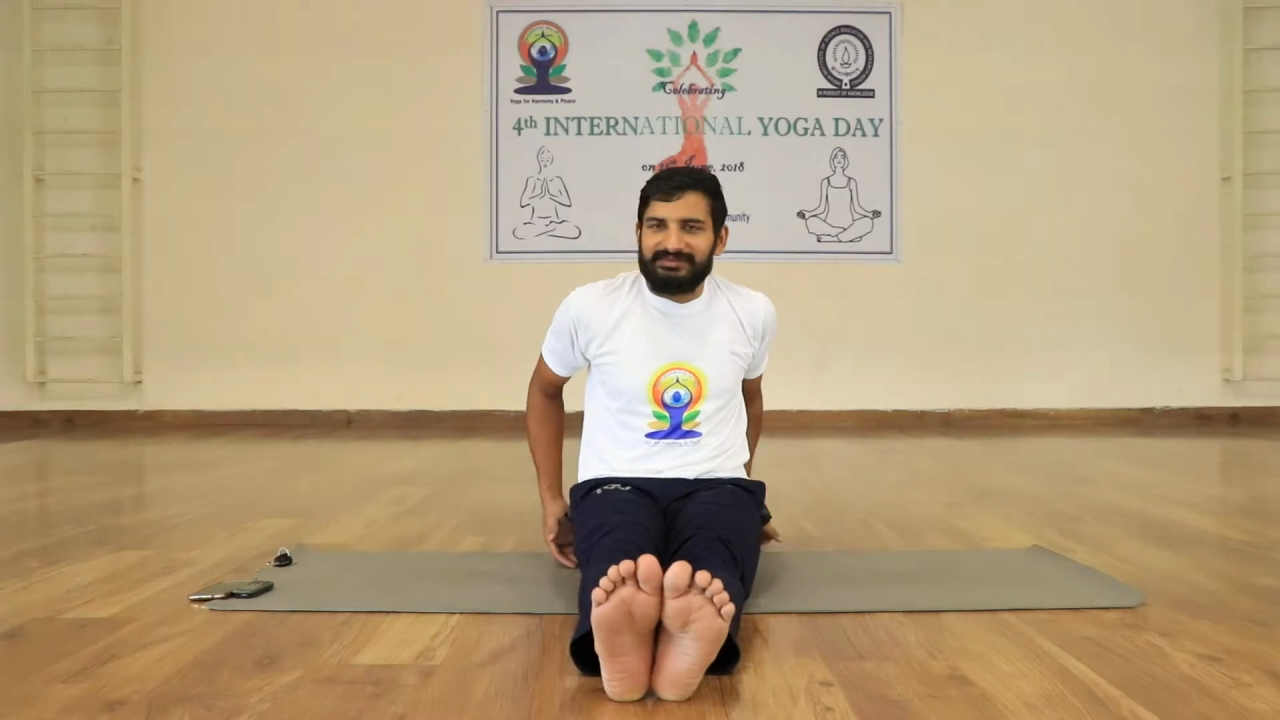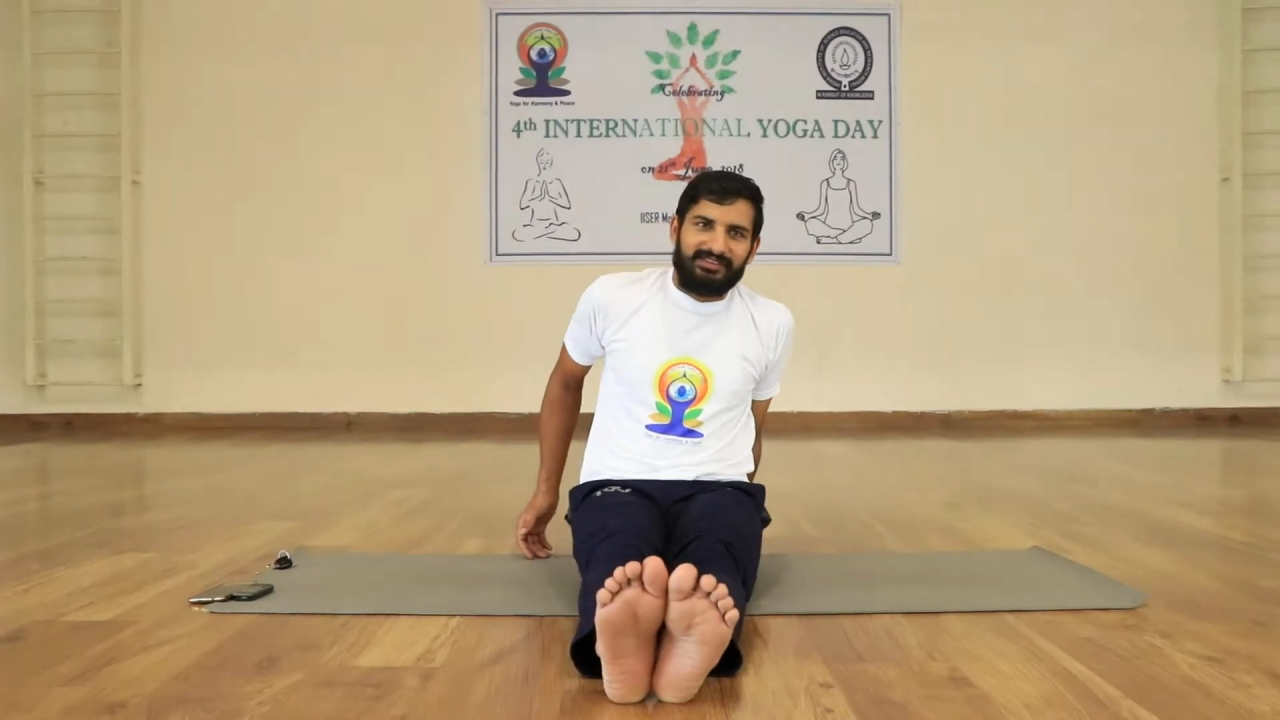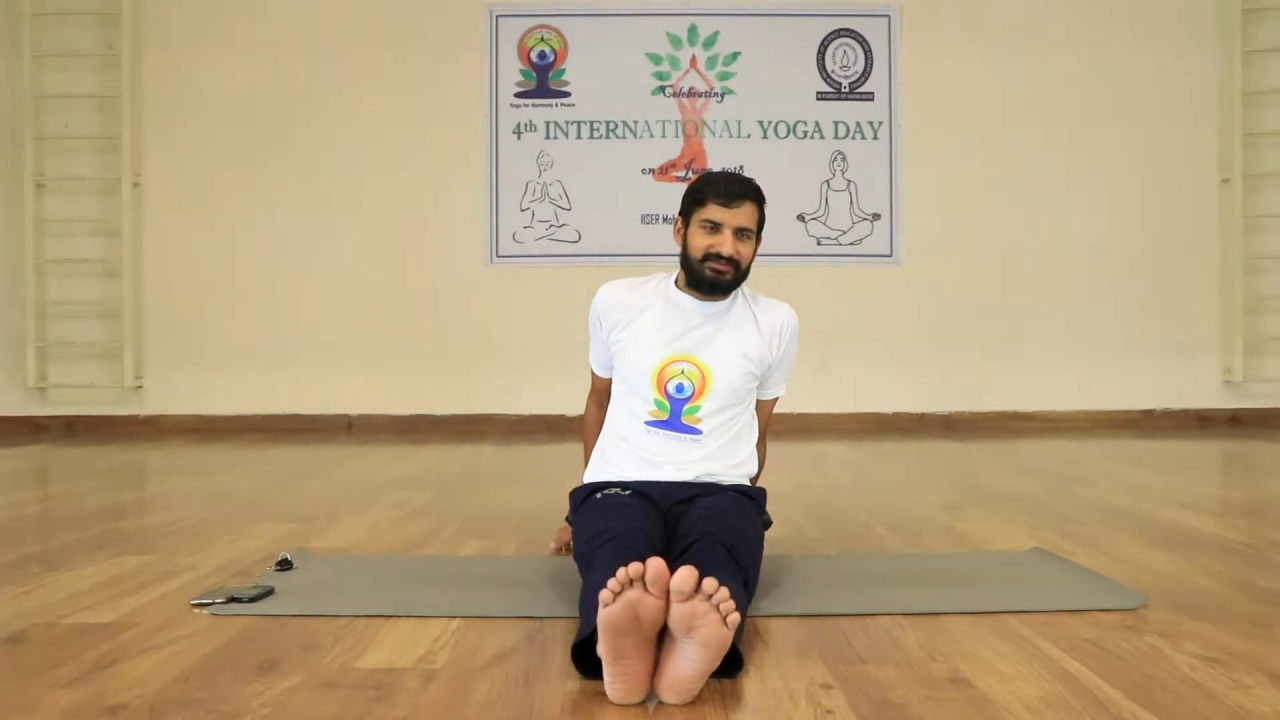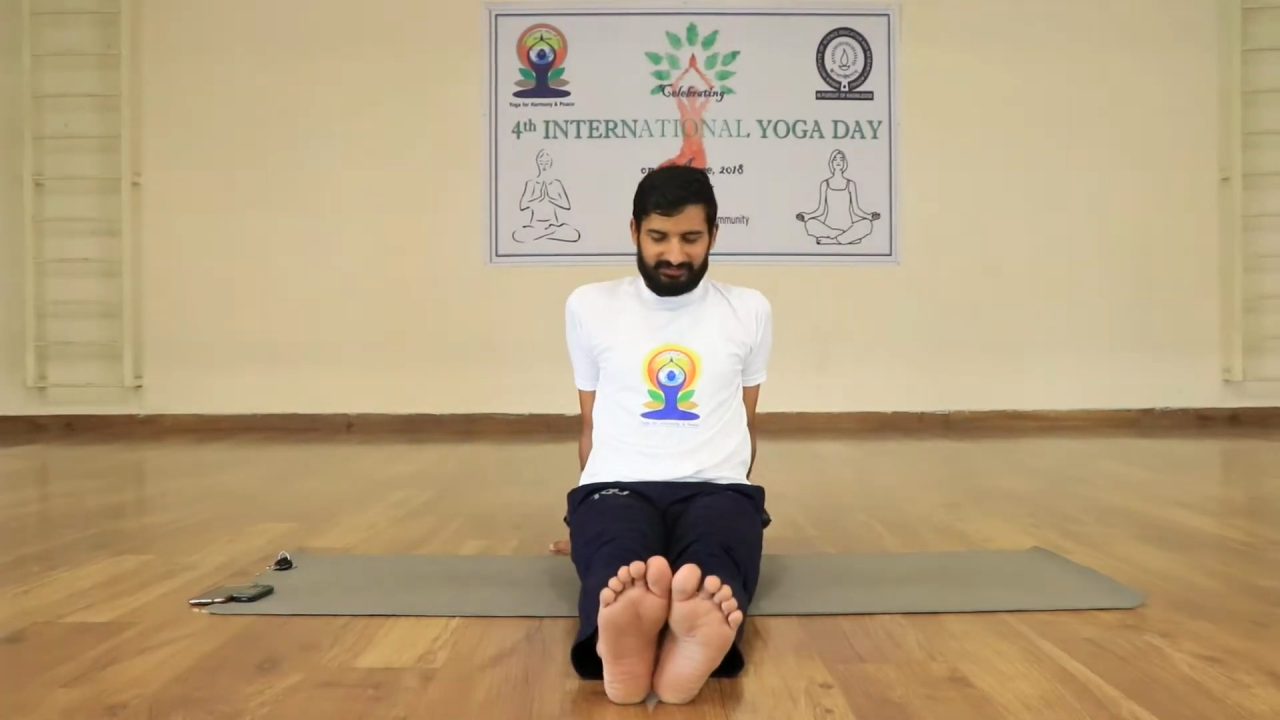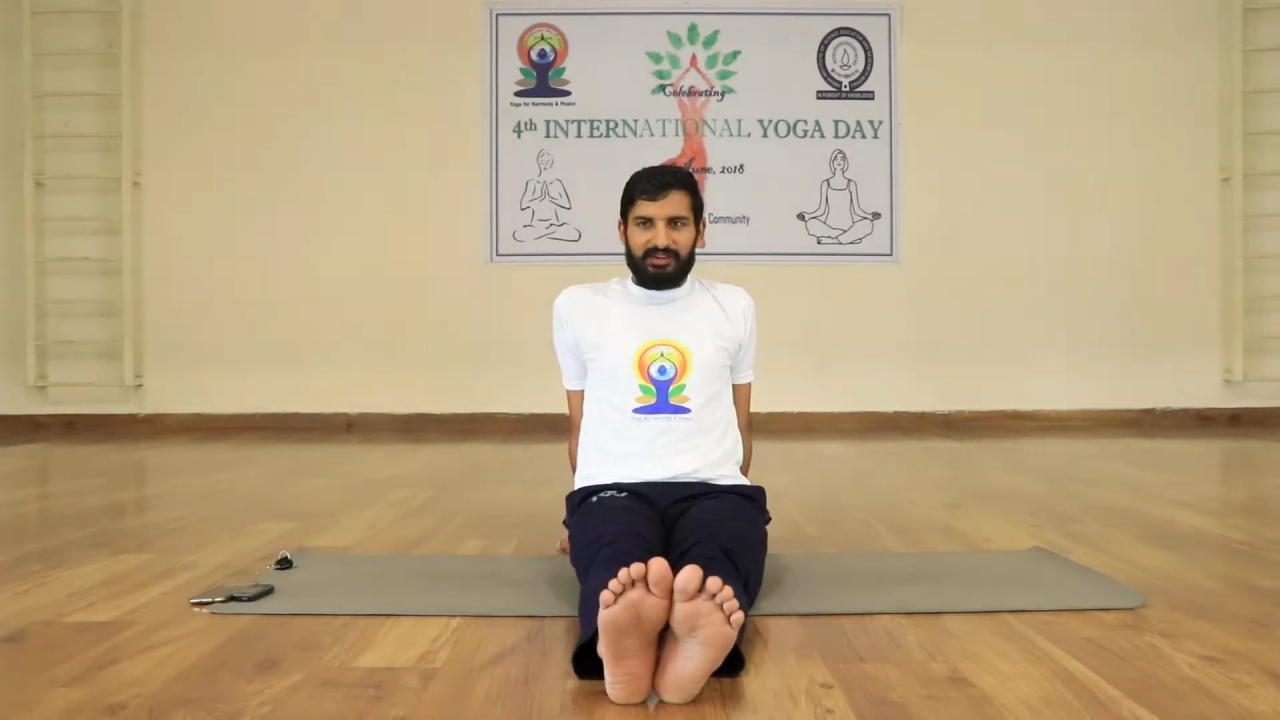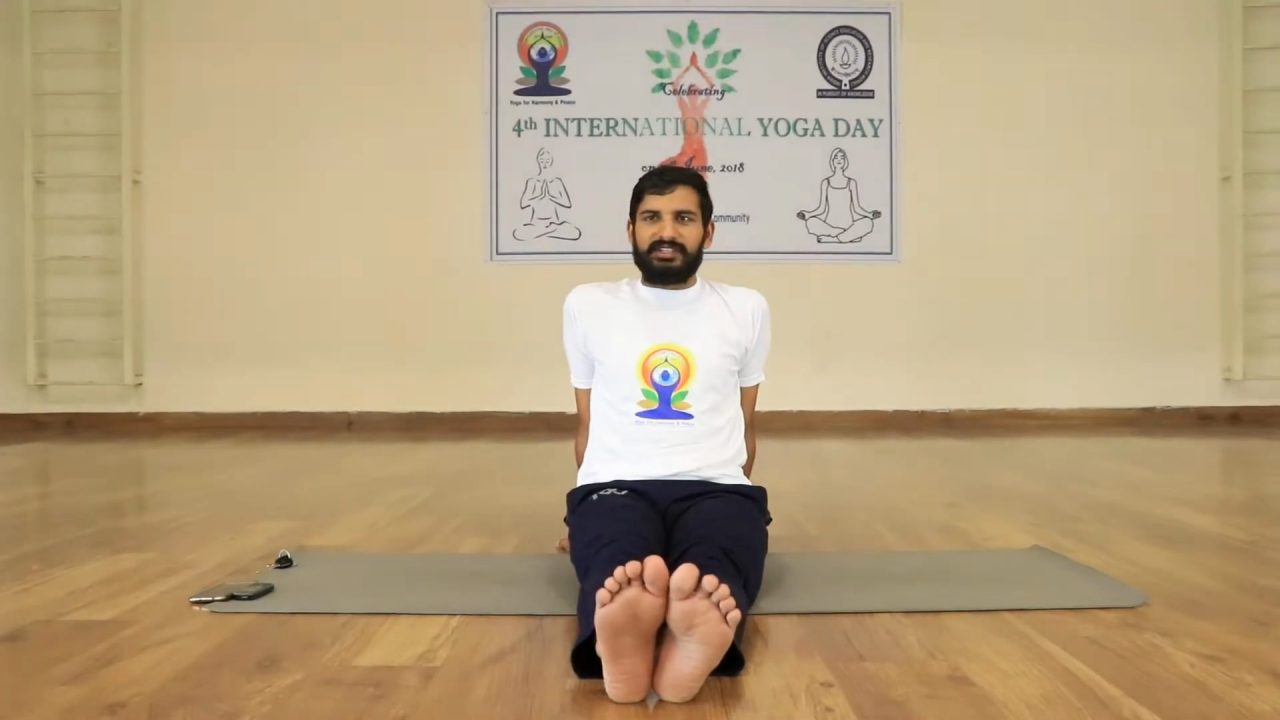
dt=0.7s
person 1, frame 1
left shoulder: (753, 312)
right shoulder: (589, 307)
right elbow: (544, 391)
left wrist: (741, 489)
right wrist: (550, 497)
left hip: (715, 487)
right hip: (616, 485)
left knee: (709, 572)
right knee: (618, 567)
left ankle: (693, 636)
right ankle: (618, 640)
person 1, frame 2
left shoulder: (772, 323)
right shoulder: (611, 296)
right elbow: (565, 383)
right wrist: (545, 490)
left hip: (716, 488)
right hip: (617, 484)
left knee: (713, 571)
right knee: (620, 564)
left ankle: (696, 640)
right ankle: (620, 643)
person 1, frame 3
left shoulder: (776, 322)
right shoulder: (616, 301)
left wrist: (738, 507)
right wrist: (586, 509)
left hip: (719, 491)
right hip: (621, 486)
left knee: (712, 573)
right knee: (620, 569)
left ankle: (696, 643)
right ankle: (621, 641)
person 1, frame 4
left shoulder: (749, 309)
right shoulder: (589, 306)
left wrist: (728, 496)
right wrist: (595, 511)
left hip: (715, 488)
right hip: (618, 485)
left knee: (712, 568)
right knee: (618, 565)
left ankle: (696, 643)
right ankle: (619, 642)
person 1, frame 5
left shoulder: (733, 306)
right shoulder: (577, 306)
left wrist: (731, 501)
right wrist: (587, 511)
left hip: (714, 487)
right hip: (615, 487)
left knee: (715, 581)
right knee: (620, 573)
left ankle: (697, 638)
right ankle: (620, 644)
person 1, frame 6
left shoulder: (746, 309)
right shoulder: (588, 305)
left wrist: (732, 502)
right wrist: (590, 508)
left hip: (714, 487)
right hip: (616, 485)
left knee: (714, 574)
right knee: (616, 569)
left ankle: (696, 641)
right ankle: (617, 643)
